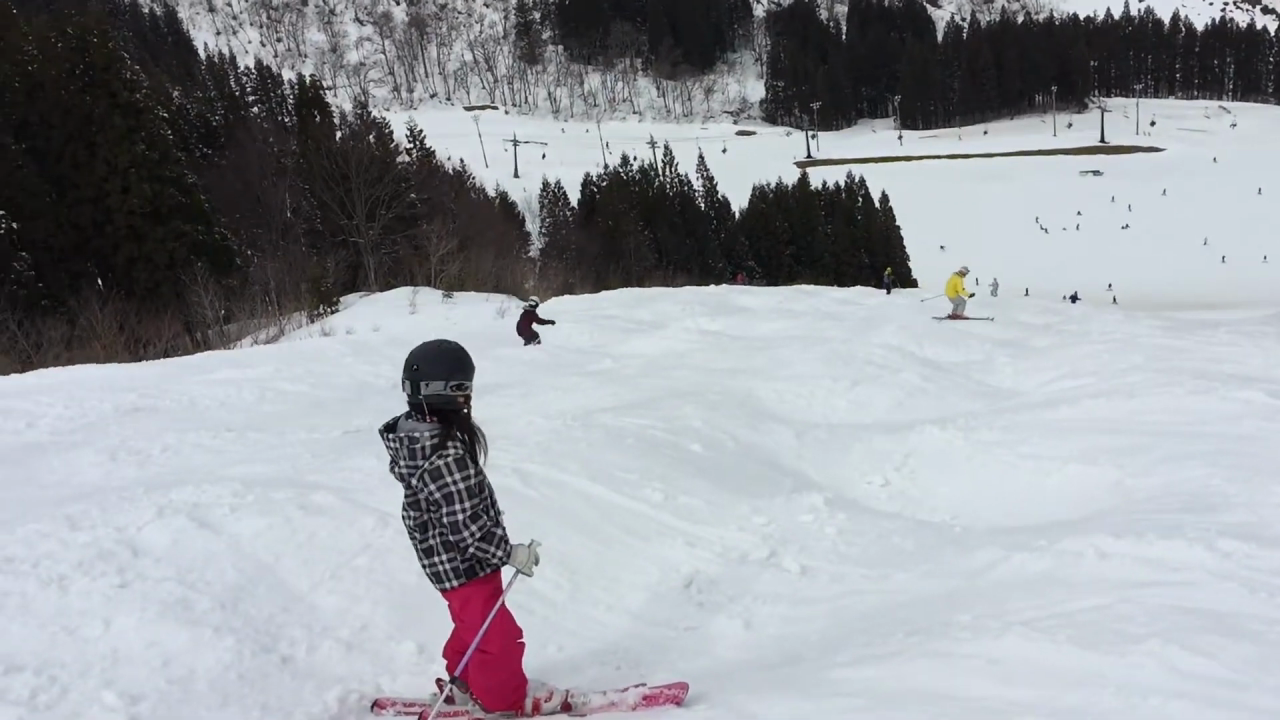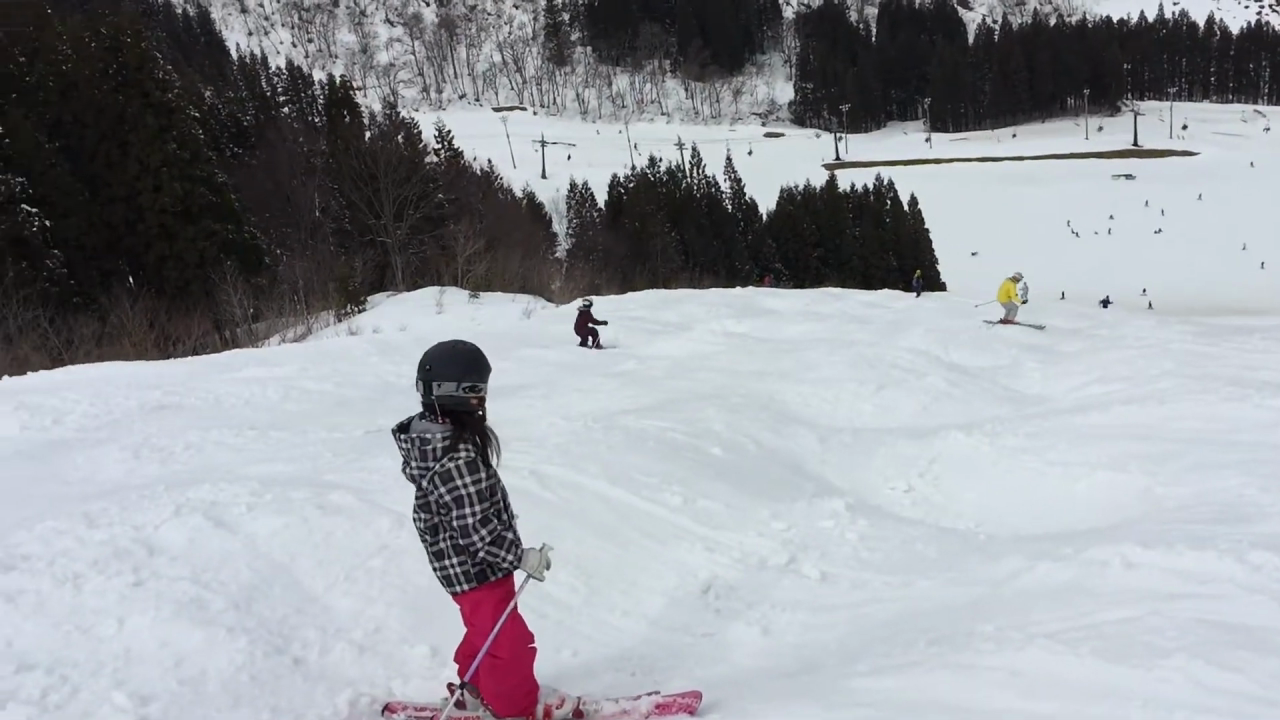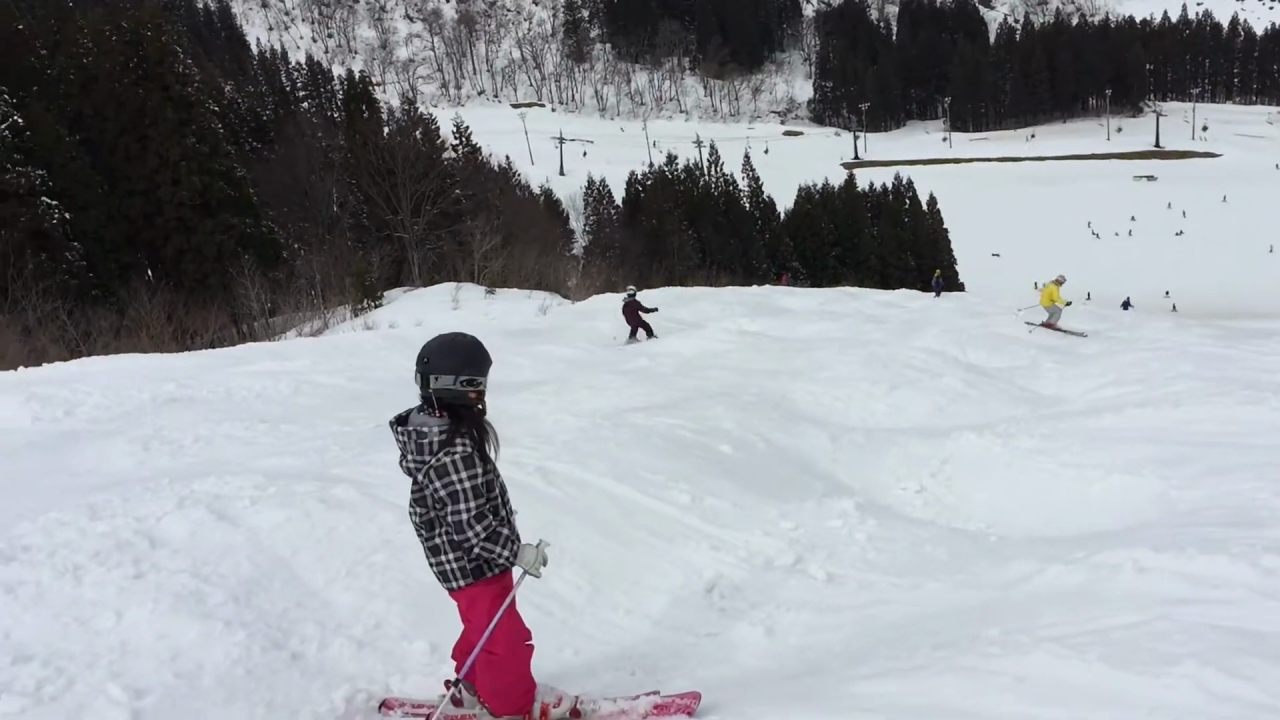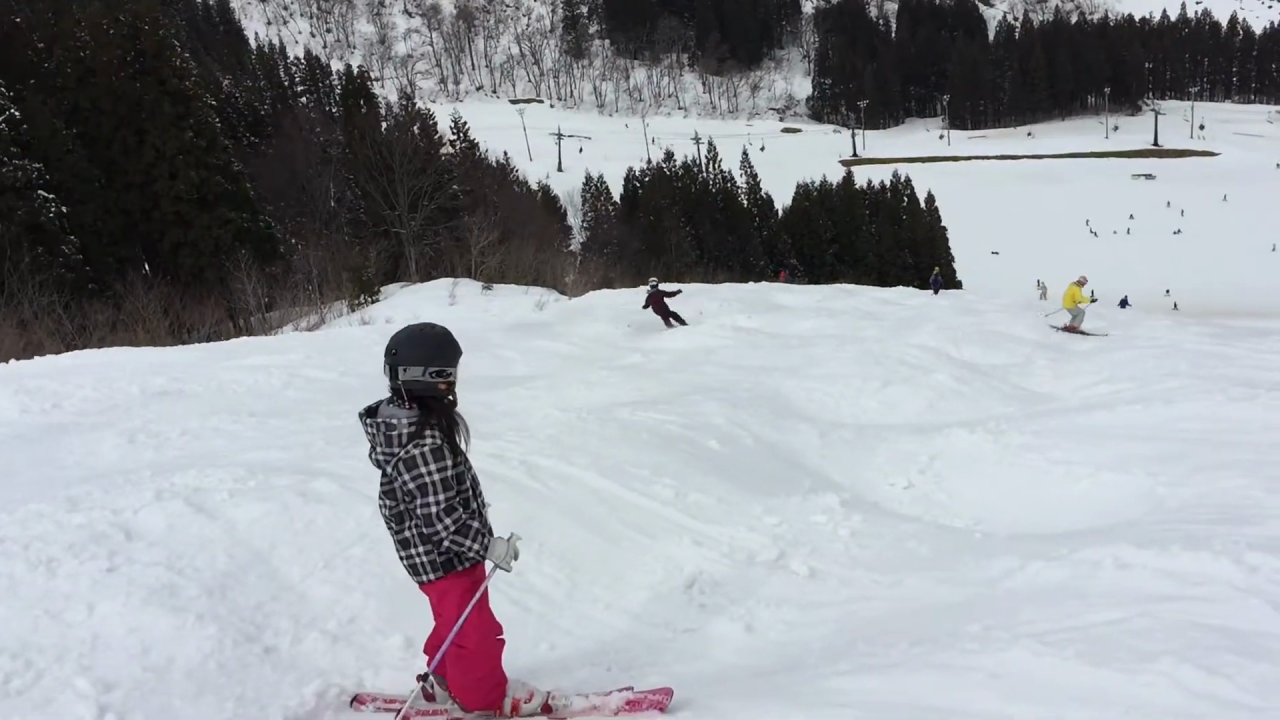
dt=0.2s
person 1, frame 1
left shoulder: (413, 434)
right shoulder: (447, 457)
right elbow: (466, 527)
right wrist: (510, 552)
left hip: (448, 561)
right hip: (465, 565)
left knee: (472, 625)
right knee: (496, 634)
left ankle: (466, 684)
person 1, frame 2
left shoulder: (428, 434)
right shoulder: (458, 460)
right elbow: (477, 530)
right wrist: (521, 556)
left hip: (462, 565)
right hip: (476, 569)
left knee: (484, 629)
right knee: (507, 639)
person 1, frame 3
left shoulder: (432, 428)
right shoulder: (455, 453)
right elbow: (472, 526)
right wrist: (518, 552)
left hip: (463, 560)
right hip: (475, 565)
left knee: (483, 628)
right knee: (503, 636)
left ankle: (474, 688)
person 1, frame 4
left shoulder: (403, 420)
right shoulder: (425, 445)
right elbow: (441, 519)
right wrist: (489, 546)
left hip: (436, 555)
right hip: (445, 559)
left knee: (455, 623)
right knee: (474, 631)
left ankle: (445, 683)
